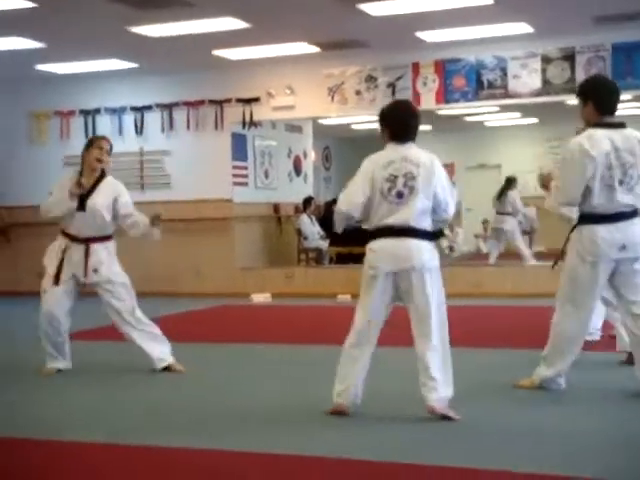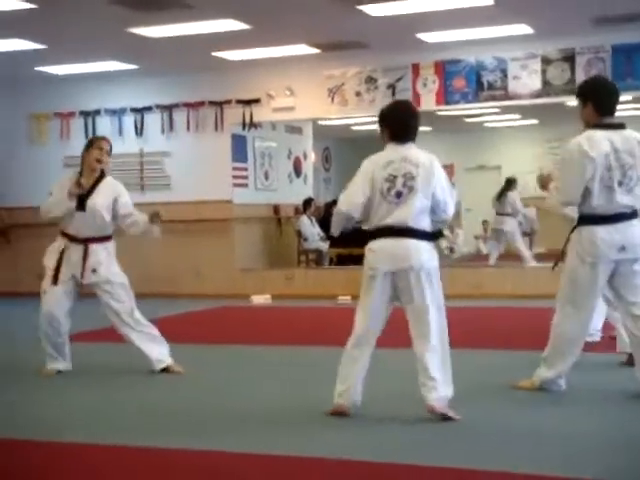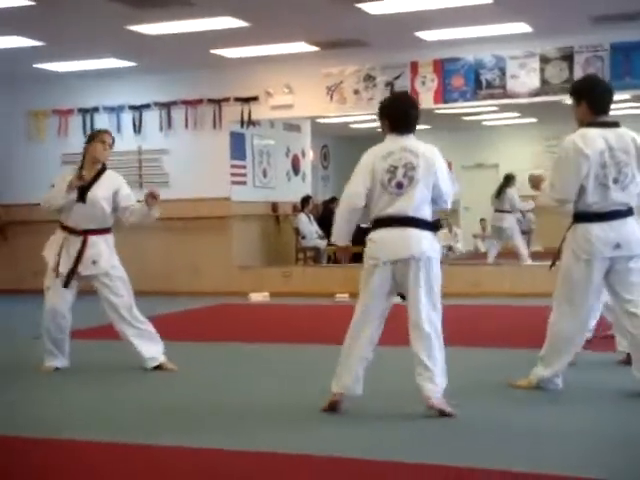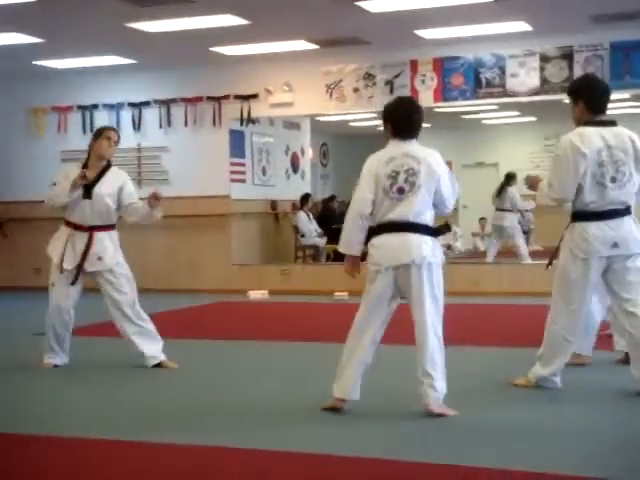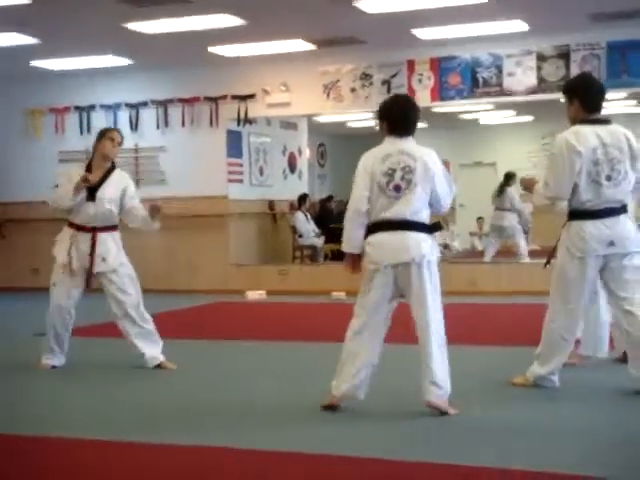
dt=0.1s
person 1, frame 1
left shoulder: (372, 164)
right shoulder: (430, 163)
left elbow: (347, 208)
right elbow: (447, 210)
left wrist: (341, 223)
left hip: (381, 250)
right hip: (418, 250)
left knee: (364, 326)
right knee: (430, 327)
left ankle: (344, 397)
right ankle: (437, 398)
person 1, frame 2
left shoulder: (372, 164)
right shoulder: (429, 163)
left elbow: (347, 208)
right elbow: (446, 211)
left wrist: (337, 227)
left hip: (380, 250)
right hip: (417, 250)
left knee: (365, 327)
right knee: (430, 327)
left ankle: (344, 398)
right ankle: (437, 398)
person 1, frame 3
left shoulder: (372, 156)
right shoulder: (430, 153)
left elbow: (352, 202)
right elbow: (446, 199)
left wrist: (340, 239)
left hip: (382, 241)
right hip: (418, 241)
left knee: (366, 319)
right knee: (426, 319)
left ankle: (342, 389)
right ankle: (433, 394)
person 1, frame 4
left shoulder: (376, 161)
right shoulder: (432, 159)
left elbow: (360, 209)
right elbow: (447, 204)
left wrist: (351, 251)
left hip: (383, 246)
right hip: (420, 246)
left knee: (367, 322)
right knee: (428, 323)
left ankle: (342, 393)
right ankle: (433, 398)
person 1, frame 5
left shoulder: (370, 158)
right shoulder: (428, 157)
left elbow: (357, 208)
right elbow: (443, 203)
left wrist: (352, 249)
left hip: (380, 244)
right hip: (417, 243)
left knee: (366, 320)
right knee: (429, 319)
left ankle: (342, 391)
right ankle: (437, 393)
person 2, frame 1
left shoulder: (582, 144)
left elbow: (568, 197)
left wrist: (550, 184)
left hip: (595, 236)
left knee: (572, 309)
left ankle: (548, 374)
person 2, frame 2
left shoulder: (582, 145)
left elbow: (567, 197)
left wrist: (549, 184)
left hip: (594, 236)
left knee: (573, 310)
left ankle: (549, 376)
person 2, frame 3
left shoulder: (576, 142)
left elbow: (563, 194)
left wrist: (541, 184)
left hip: (590, 233)
left knee: (569, 308)
left ankle: (545, 375)
person 2, frame 4
left shoulder: (573, 141)
left elbow: (560, 194)
left wrist: (539, 186)
left hip: (588, 232)
left knee: (567, 307)
left ankle: (544, 373)
person 2, frame 5
left shoulder: (569, 140)
left elbow: (557, 192)
left wrist: (534, 186)
left hip: (584, 231)
left knee: (565, 306)
left ankle: (542, 372)
person 3, frame 1
left shoulder: (114, 188)
right shoulder: (67, 183)
left elbow: (129, 220)
right elbow: (46, 211)
left wrist: (149, 226)
right wrist: (70, 197)
left hip: (100, 255)
right hip: (66, 252)
left knee: (126, 309)
right knee: (51, 311)
left ankle: (164, 357)
right ankle: (57, 360)
person 3, frame 2
left shoulder: (113, 188)
right shoulder: (66, 184)
left elbow: (129, 219)
right elbow: (46, 212)
left wrist: (148, 223)
right wrist: (69, 197)
left hip: (99, 255)
right hip: (66, 253)
left knee: (125, 309)
right knee: (51, 311)
left ankle: (162, 358)
right ankle: (57, 361)
person 3, frame 3
left shoulder: (114, 180)
right shoulder: (67, 176)
left elbow: (129, 212)
right elbow: (48, 203)
left wrist: (148, 207)
right wrist: (70, 187)
left hip: (99, 248)
right hip: (65, 246)
left knee: (122, 304)
right knee: (55, 307)
left ankle: (155, 356)
right ankle: (55, 358)
person 3, frame 4
left shoulder: (119, 177)
right shoulder: (70, 173)
left elbow: (131, 210)
right elbow: (51, 200)
left wrist: (150, 207)
right wrist: (73, 185)
left hip: (103, 245)
right hip: (70, 242)
left knee: (125, 301)
right knee: (59, 303)
left ankle: (155, 354)
right ankle: (55, 356)
person 3, frame 5
left shoulder: (122, 179)
right shoulder: (74, 174)
left elbow: (132, 214)
right elbow: (56, 202)
left wrist: (150, 217)
right wrist: (77, 189)
left hip: (106, 245)
right hip: (73, 242)
left knee: (128, 301)
right knee: (60, 302)
left ankle: (154, 354)
right ankle: (53, 357)
